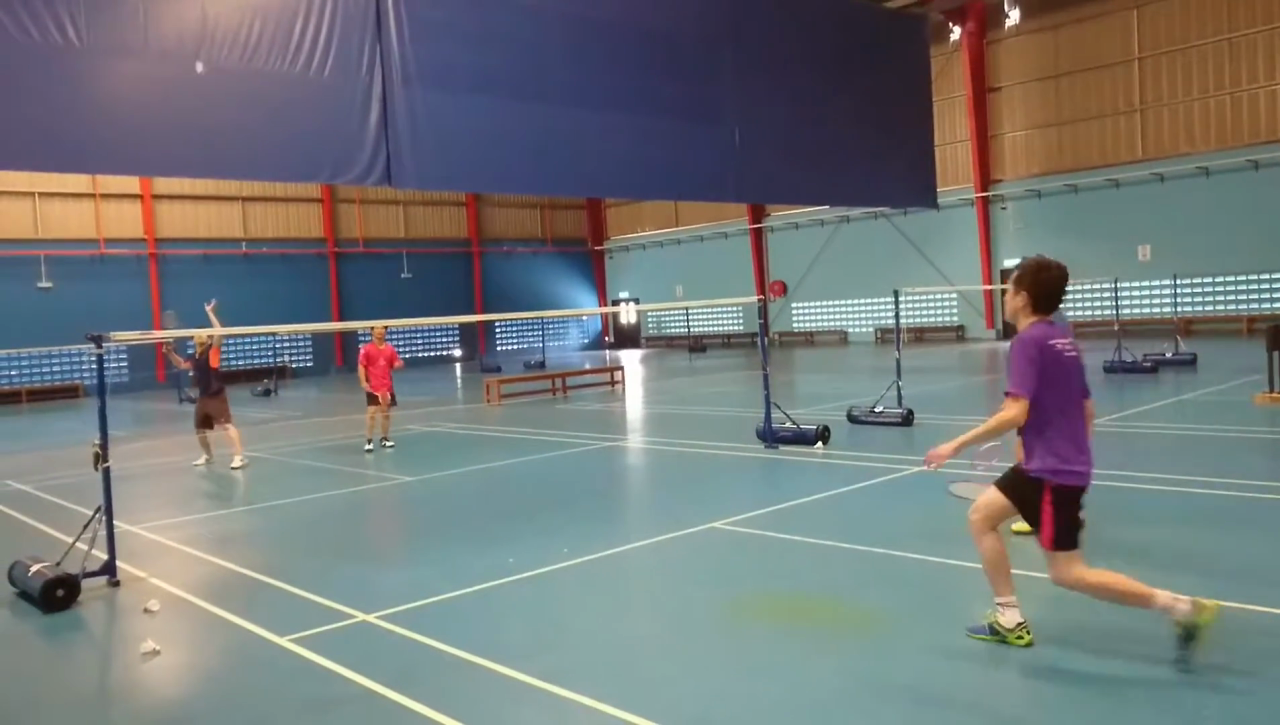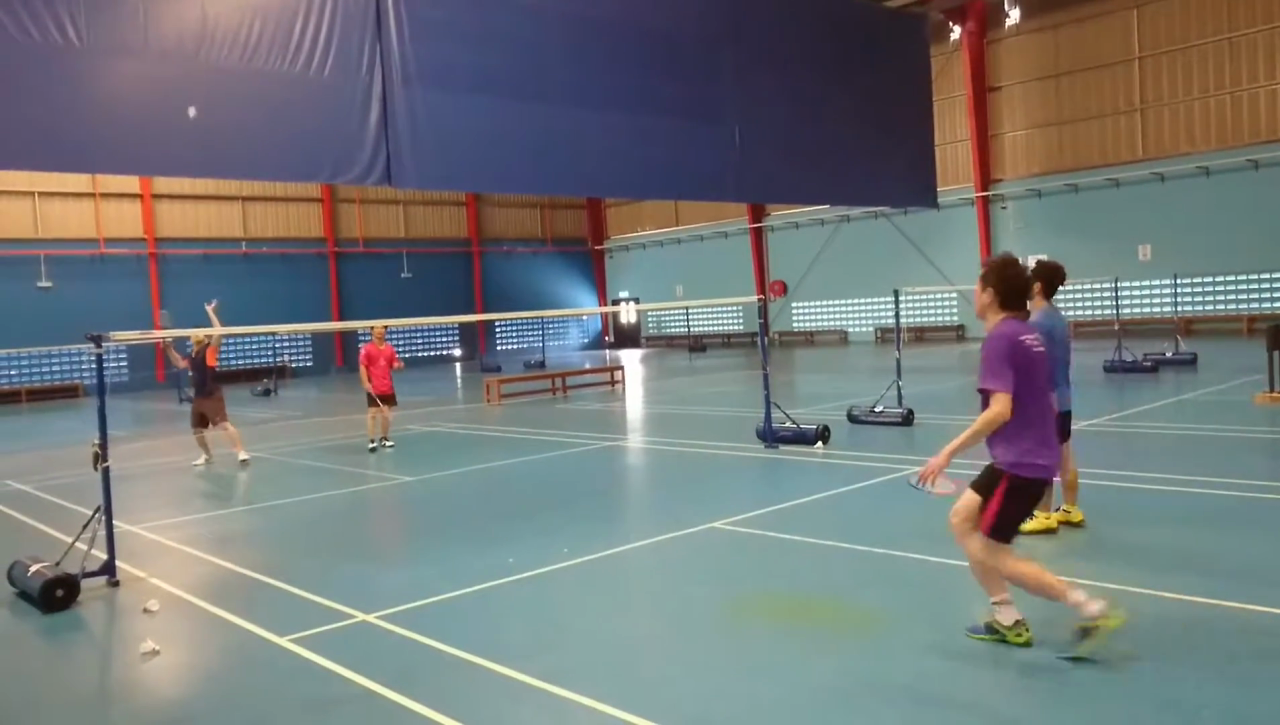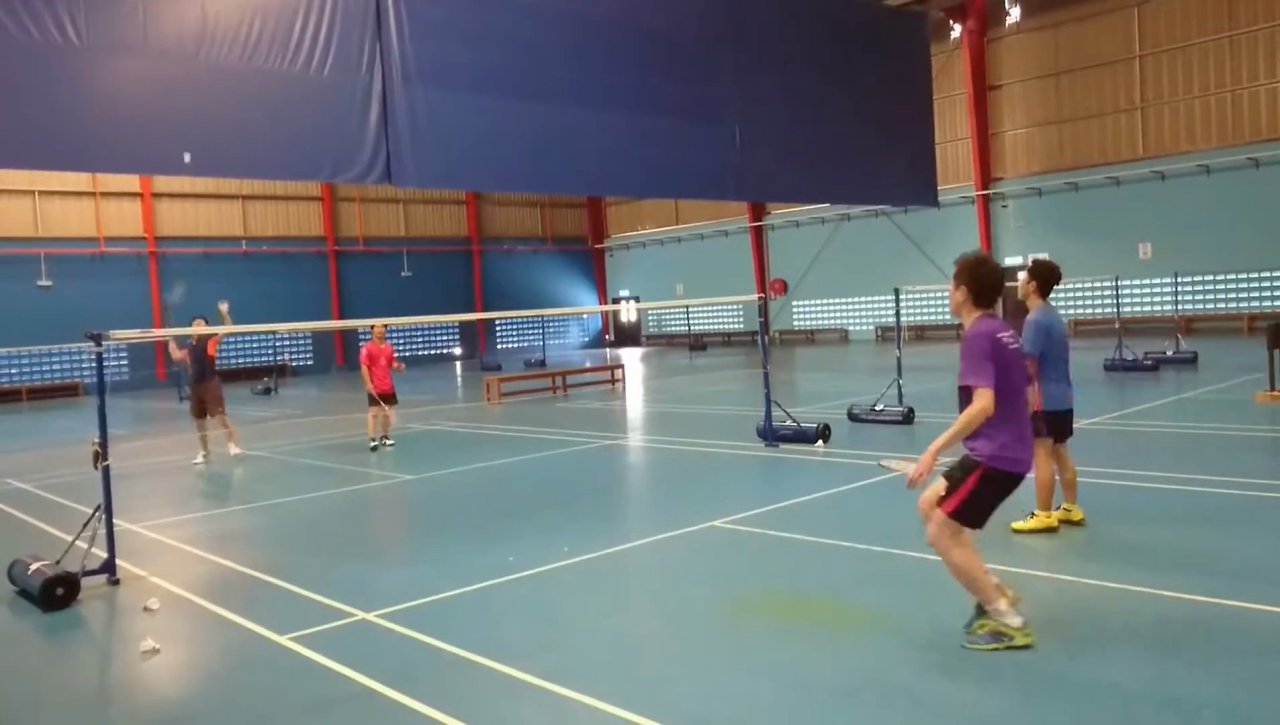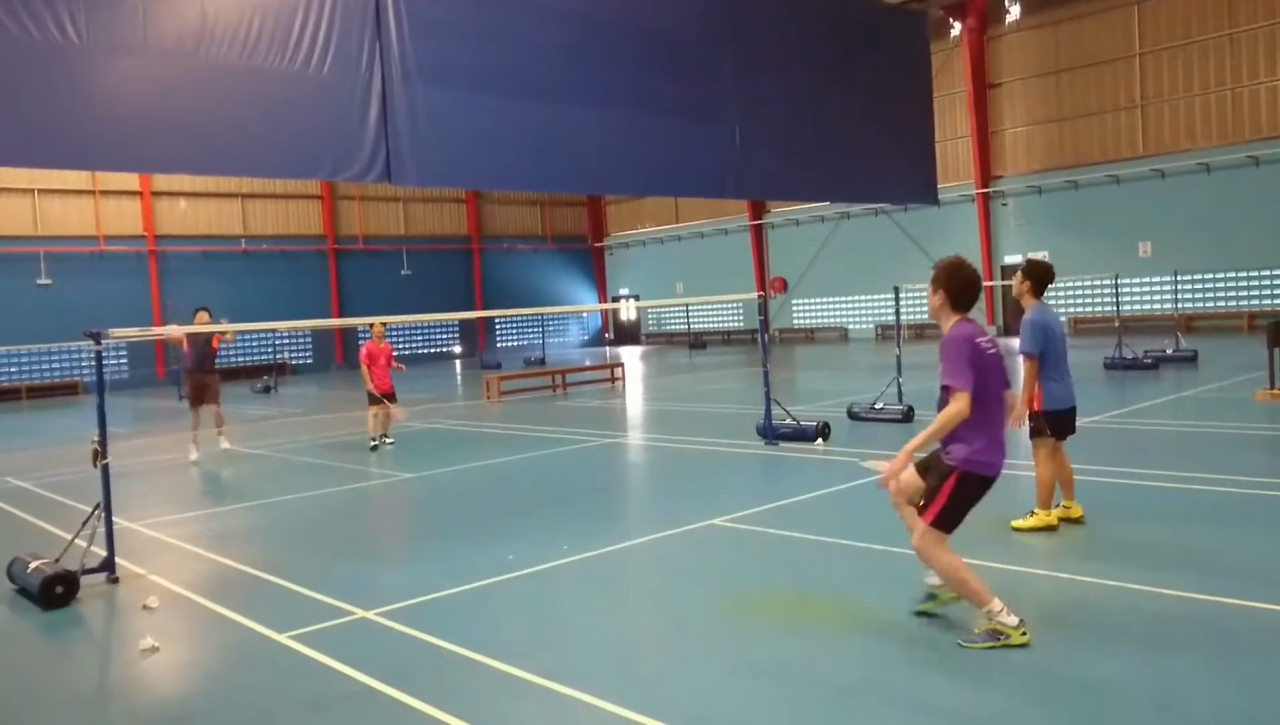
dt=0.1s
person 1, frame 1
left shoulder: (1028, 341)
right shoulder: (1061, 340)
left elbow: (1015, 414)
right elbow: (1086, 411)
left wrist: (956, 444)
left hip: (1053, 471)
right hip: (1041, 466)
left knee: (1067, 572)
right knee: (980, 518)
left ankle: (1183, 609)
right ankle: (1009, 619)
person 1, frame 2
left shoulder: (1000, 338)
right shoulder: (1029, 335)
left elbow: (1001, 410)
right elbow: (1048, 404)
left wrist: (947, 453)
left hip: (1020, 463)
right hip: (1033, 458)
left knee: (988, 553)
right knee: (960, 520)
left ankle: (1089, 608)
right ankle: (1007, 619)
person 1, frame 3
left shoulder: (978, 335)
right shoulder: (1002, 332)
left elbow: (983, 405)
right elbow: (1028, 398)
left wrist: (932, 453)
left hip: (994, 457)
right hip: (1008, 451)
left knee: (942, 536)
right knee: (930, 505)
left ankle: (1012, 622)
right ankle: (994, 594)
person 1, frame 4
left shoulder: (957, 338)
right shoulder: (980, 336)
left elbow: (959, 408)
right elbow: (1008, 403)
left wrist: (907, 452)
left hip: (968, 460)
right hip: (976, 455)
left knee: (926, 543)
right knee: (899, 492)
left ankle: (1005, 622)
right ankle: (942, 583)
person 2, frame 1
left shoulder: (1040, 321)
right shoulder: (1059, 319)
left elbow: (1032, 365)
left wrist: (1017, 399)
left hip: (1043, 400)
right hip: (1061, 399)
left knee: (1028, 456)
right knee: (1063, 456)
left ankle: (1040, 515)
right ankle: (1070, 510)
person 2, frame 2
left shoulder: (1039, 320)
right shoulder: (1057, 317)
right hip: (1061, 399)
right knee: (1063, 456)
left ankle: (1043, 517)
right ankle: (1071, 510)
person 2, frame 3
left shoulder: (1035, 319)
right shoulder: (1055, 316)
left elbow: (1032, 365)
left hip: (1046, 400)
right hip: (1063, 397)
left knee: (1042, 456)
right knee: (1061, 454)
left ankle: (1043, 516)
right ankle: (1071, 508)
person 2, frame 4
left shoulder: (1032, 318)
right shoulder: (1050, 314)
left elbow: (1032, 364)
left wrist: (1024, 402)
left hip: (1046, 399)
right hip: (1064, 396)
left knee: (1043, 456)
right knee: (1056, 452)
left ankle: (1043, 514)
right ankle: (1070, 506)
